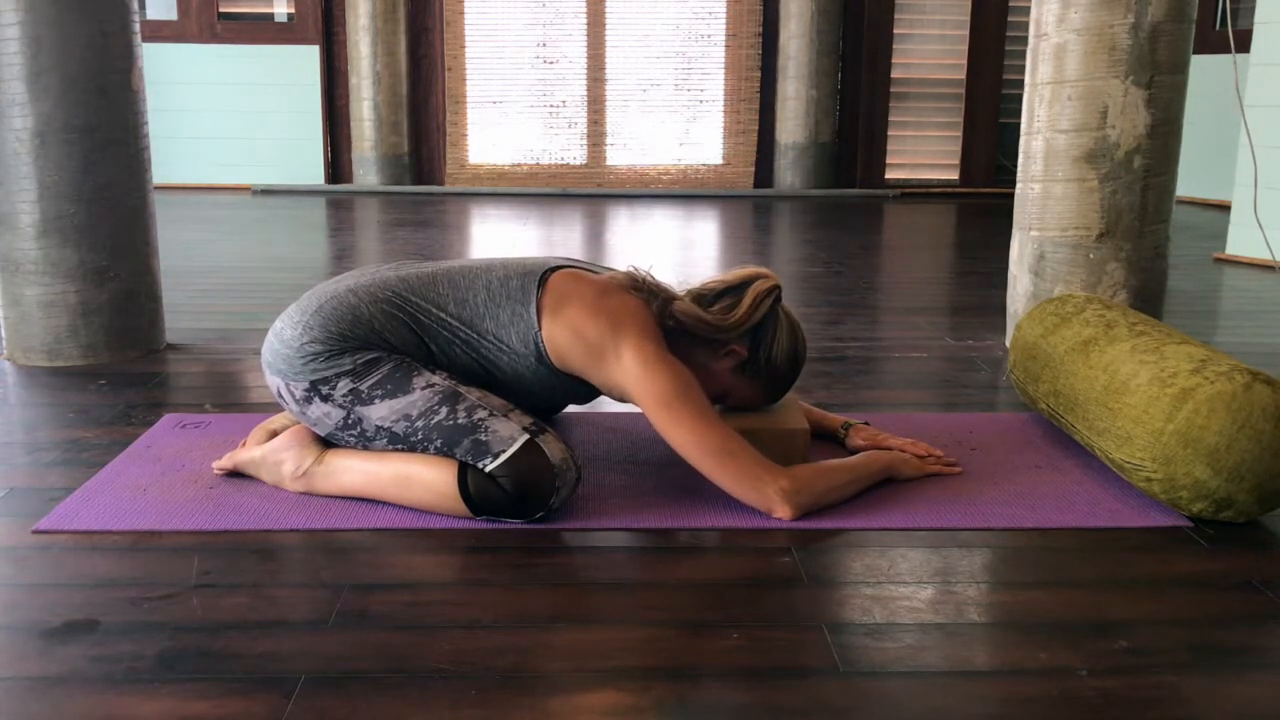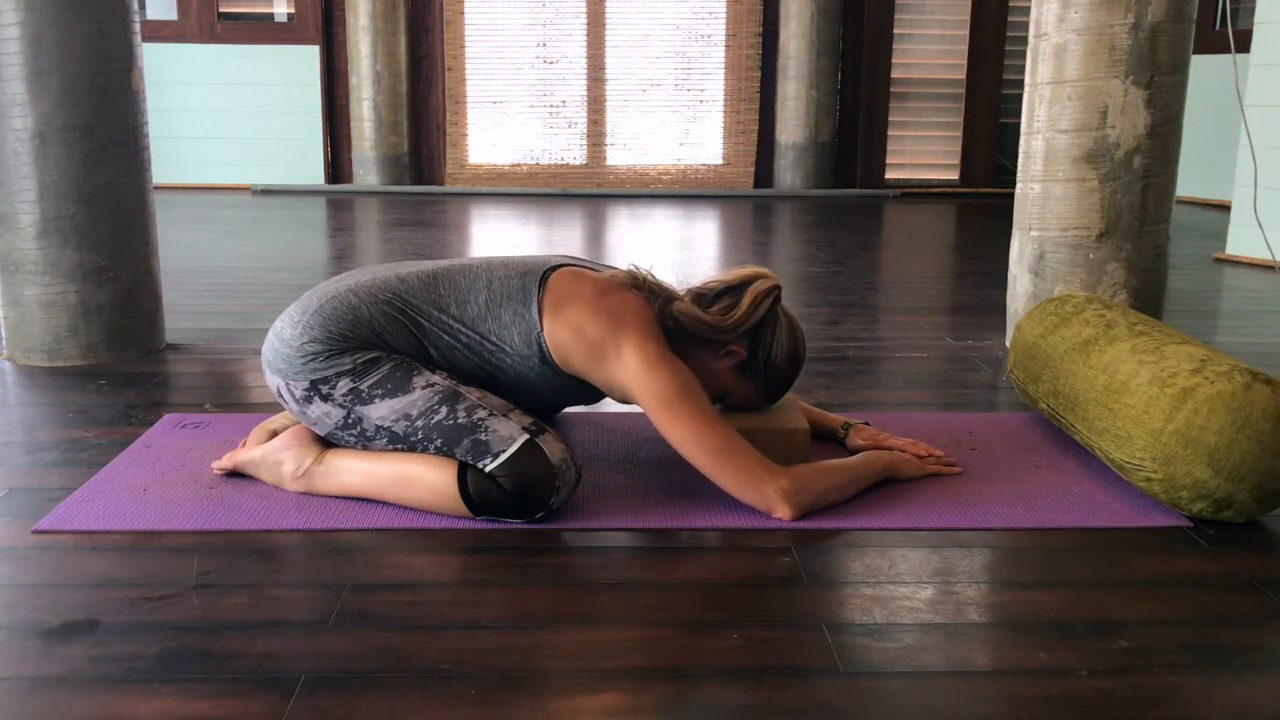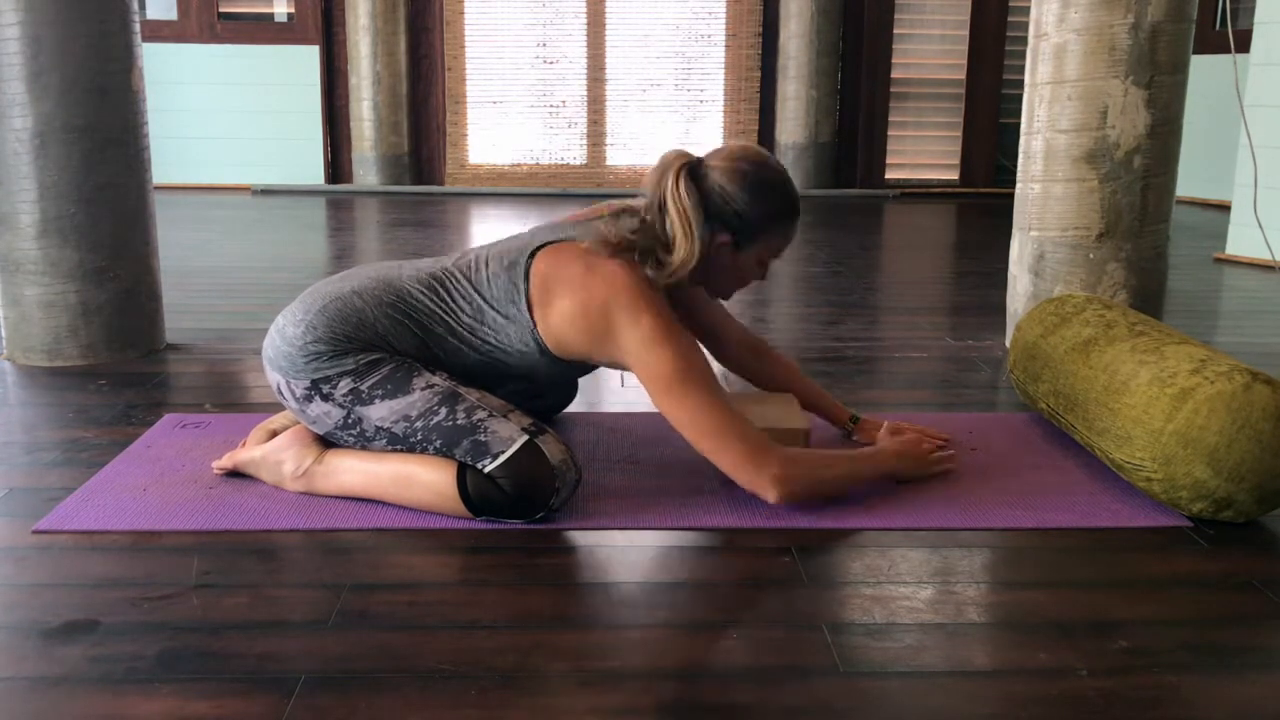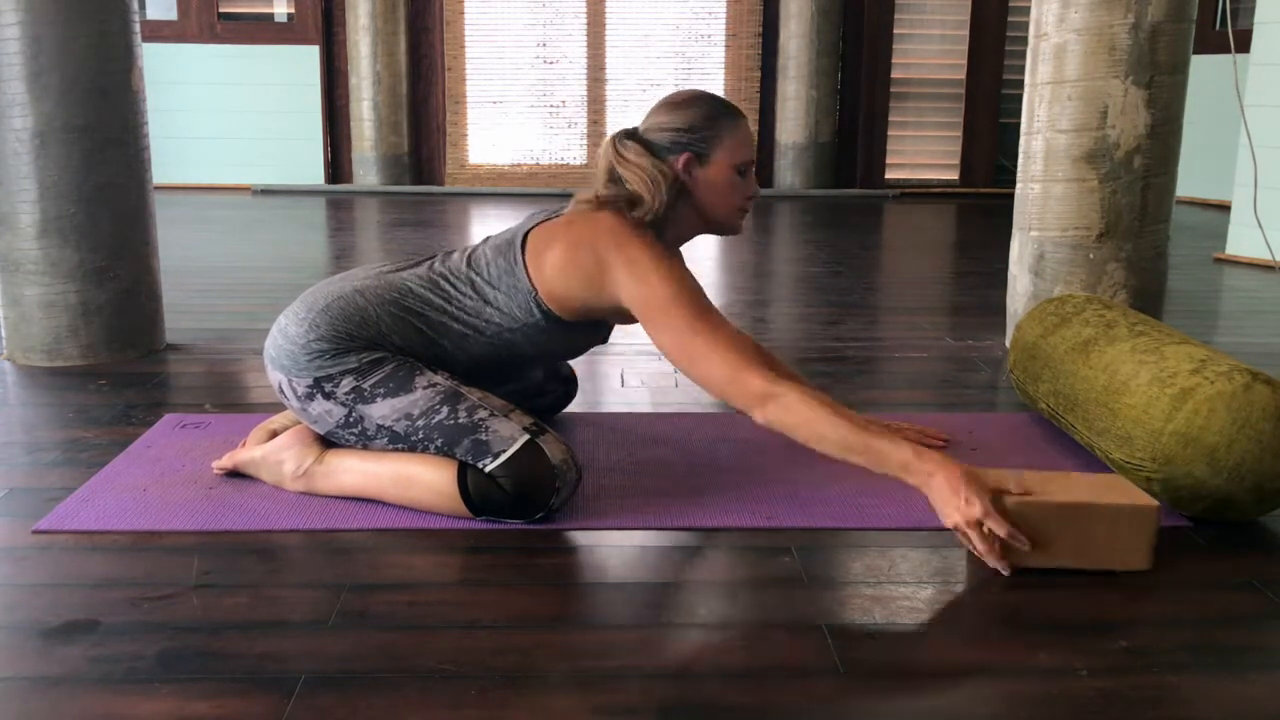
dt=0.3s
person 1, frame 1
left shoulder: (651, 309)
right shoulder: (643, 352)
left elbow: (754, 397)
right elbow: (780, 496)
left wrist: (845, 428)
right wrist: (884, 464)
left hip: (361, 308)
right hip: (322, 347)
left knee: (535, 408)
right knee: (535, 476)
left ankle: (326, 420)
right ankle: (307, 461)
person 1, frame 2
left shoulder: (652, 308)
right shoulder: (644, 353)
left elbow: (750, 398)
right elbow: (781, 497)
left wrist: (847, 429)
right wrist: (883, 466)
left hip: (360, 308)
right hip: (323, 348)
left knee: (531, 411)
right knee: (535, 477)
left ankle: (322, 421)
right ankle: (307, 464)
person 1, frame 3
left shoulder: (646, 246)
right shoulder: (631, 302)
left elbow: (745, 350)
right elbow: (776, 483)
left wrist: (856, 423)
right wrist: (882, 461)
left hip: (365, 306)
right hip: (322, 351)
left knee: (539, 400)
right knee: (539, 477)
left ankle: (326, 426)
right ankle: (305, 465)
person 1, frame 4
left shoulder: (629, 229)
right shoulder: (635, 256)
left elbow: (753, 360)
right elbow: (764, 397)
left wrist: (878, 431)
right wrist: (930, 471)
left hip: (367, 304)
right hip: (325, 348)
left knee: (551, 388)
right knee: (536, 476)
left ankle: (323, 422)
right ankle: (310, 463)
